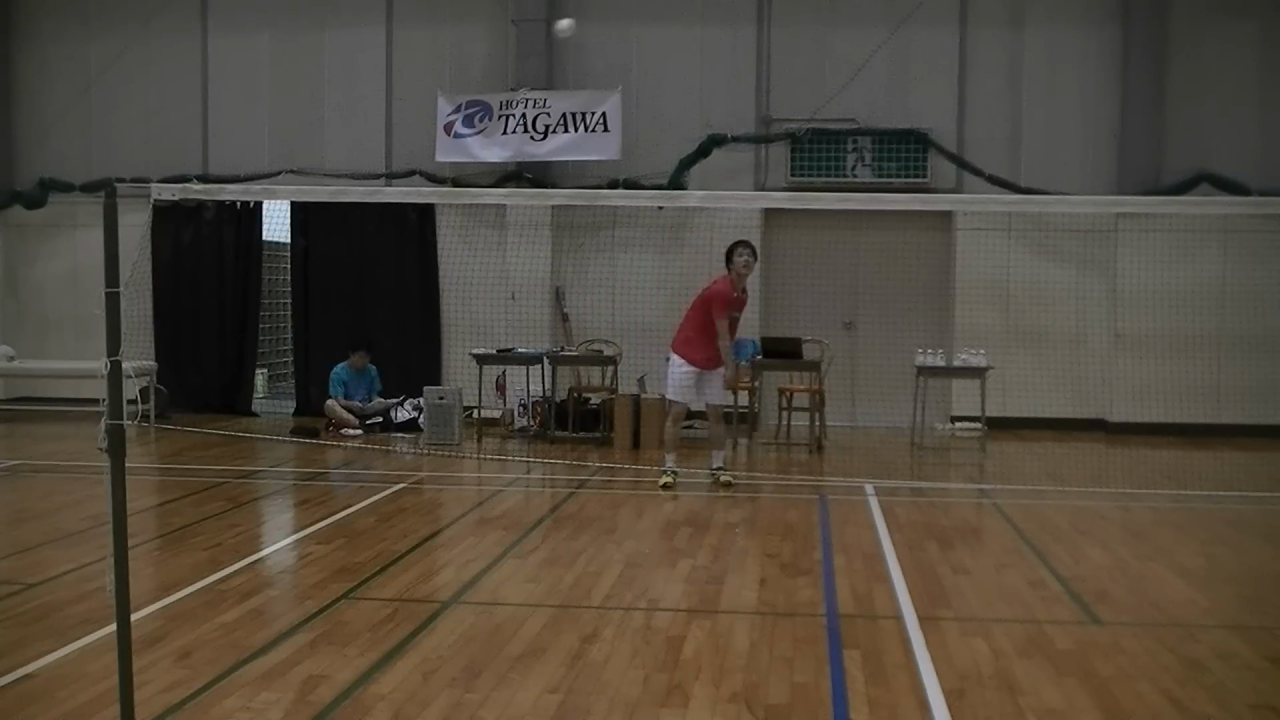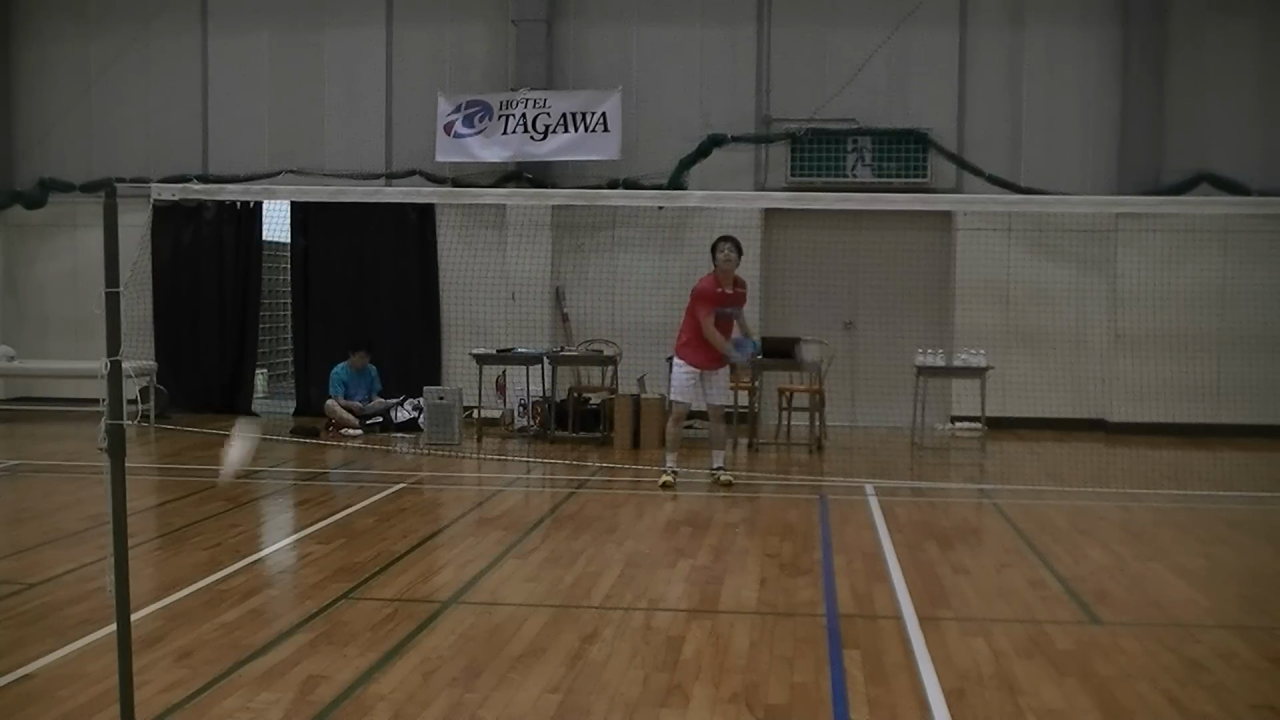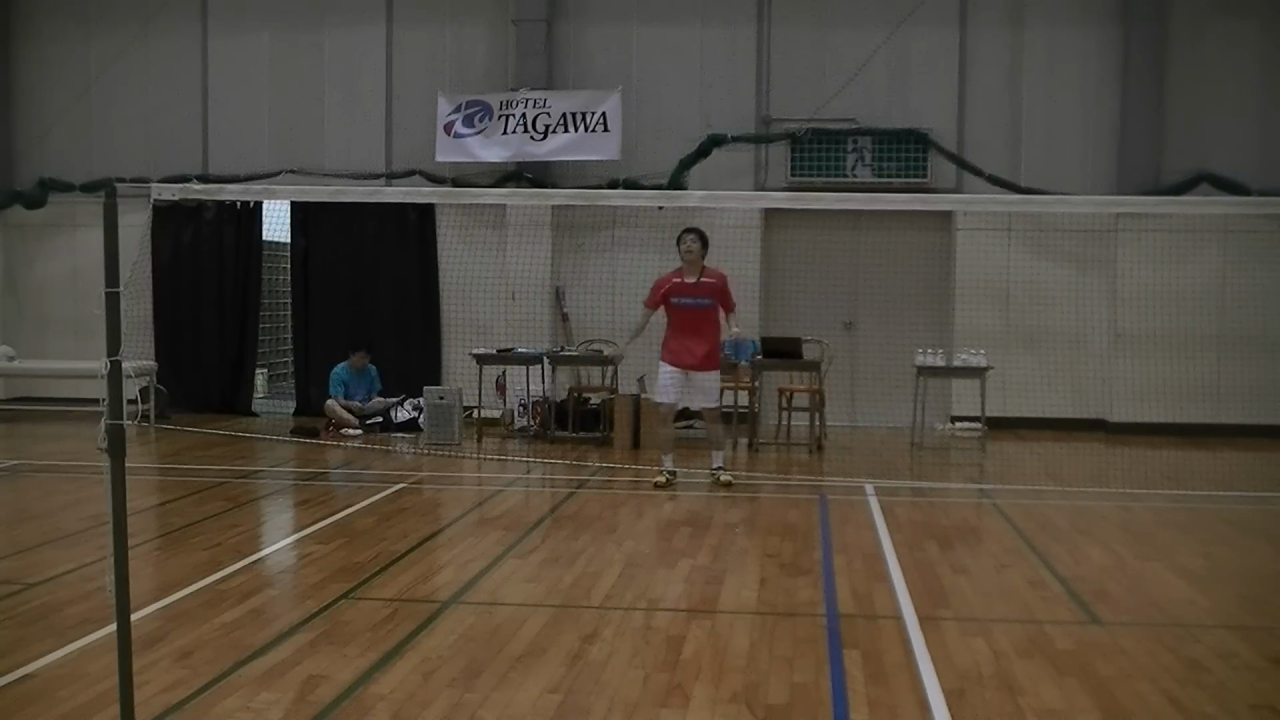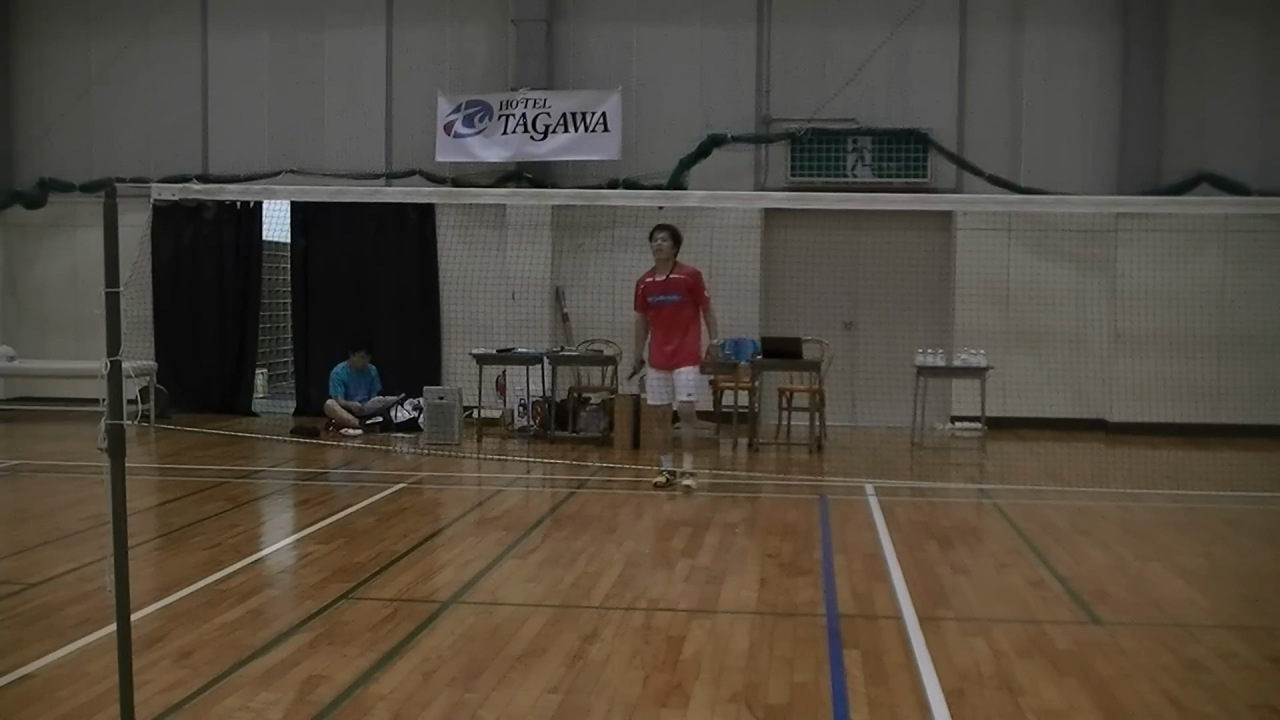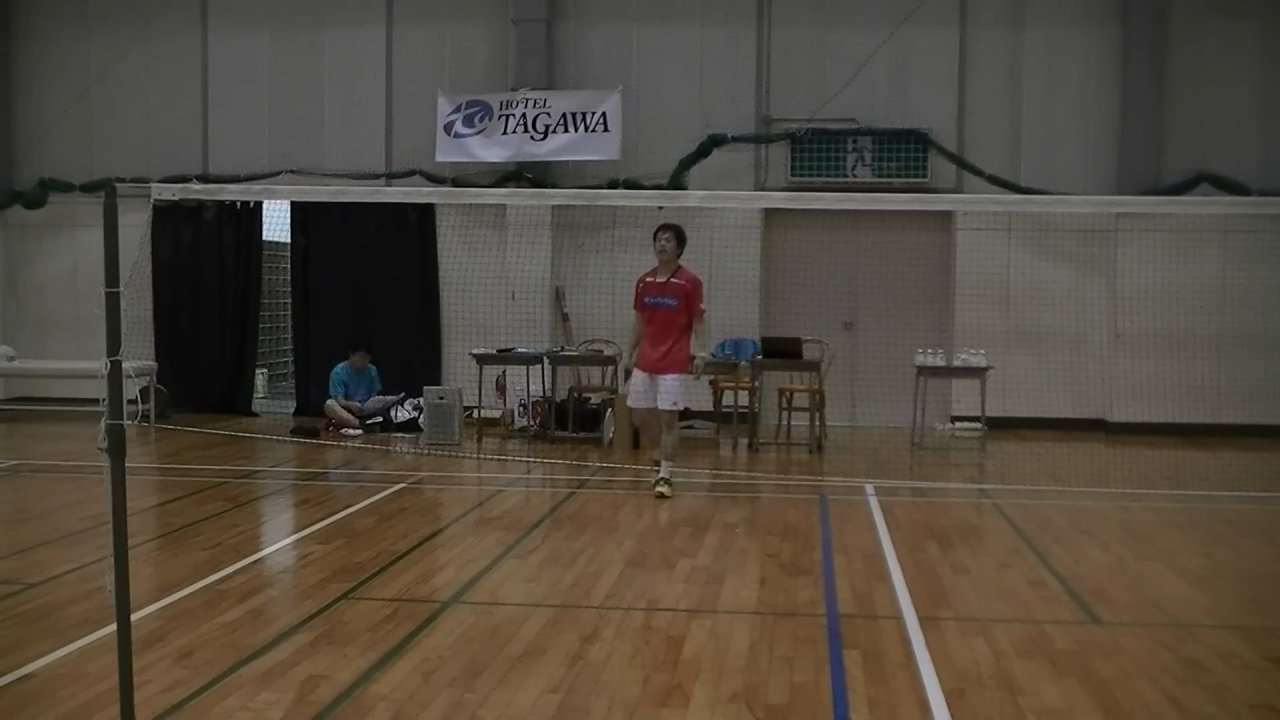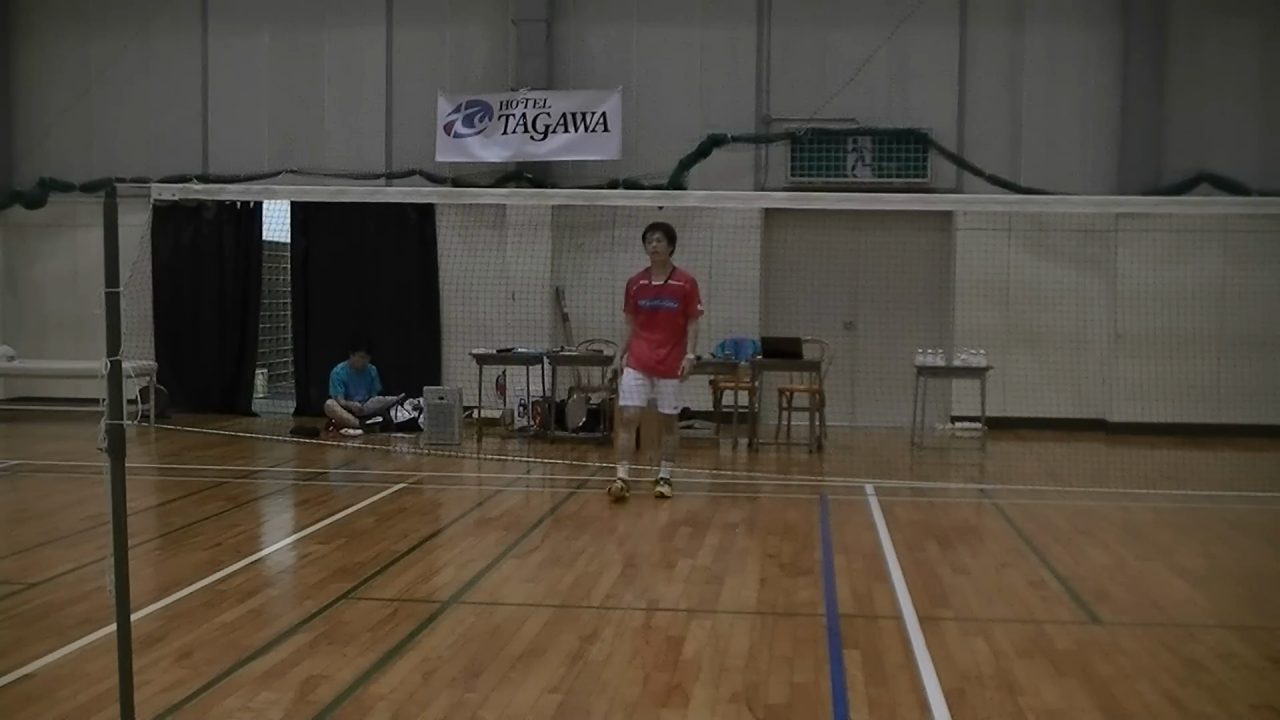
dt=0.4s
person 1, frame 1
left shoulder: (743, 295)
right shoulder: (721, 290)
right elbow: (721, 334)
left wrist: (728, 366)
right wrist: (730, 367)
left hip: (713, 360)
right hip: (686, 355)
left knee: (716, 413)
right knee: (677, 412)
left ankle: (718, 467)
right ankle: (669, 468)
person 1, frame 2
left shoulder: (741, 287)
right shoulder: (705, 287)
right elbow: (708, 329)
left wrist: (750, 337)
right wrist: (734, 354)
left hip: (717, 361)
right hip: (688, 357)
left knee: (717, 413)
right knee: (678, 412)
left ankle: (718, 467)
right ankle: (670, 468)
person 1, frame 3
left shoulder: (718, 280)
right shoulder: (666, 283)
left elbow: (730, 310)
right elbow: (646, 316)
left wrist: (733, 329)
right wrist: (627, 344)
left hip: (706, 360)
right hip: (671, 359)
left knee: (712, 414)
right knee: (665, 413)
left ankle: (718, 467)
right ankle: (668, 468)
person 1, frame 4
left shoulder: (691, 276)
right shoulder: (643, 283)
left elbow: (706, 309)
left wrist: (714, 341)
right wrist: (638, 354)
left hip: (686, 357)
right hip: (657, 359)
left knee: (687, 412)
right knee: (660, 415)
left ankle: (689, 470)
right ankle: (668, 469)
person 1, frame 5
left shoulder: (690, 282)
right shoulder: (643, 282)
left elbow: (698, 321)
left wrist: (699, 353)
right wrist: (630, 354)
left hip: (673, 362)
right hip: (644, 361)
left knee: (668, 418)
right knee: (641, 417)
left ankle: (665, 476)
right ankle: (659, 459)
person 1, frame 6
left shoulder: (686, 283)
right shoulder: (634, 284)
left elbow: (692, 323)
right elbow: (631, 324)
left wrist: (689, 355)
right wrist: (621, 356)
left hip: (670, 364)
right hip: (637, 363)
left knee: (669, 421)
right knee: (627, 417)
left ankle: (664, 477)
right ankle: (622, 478)
